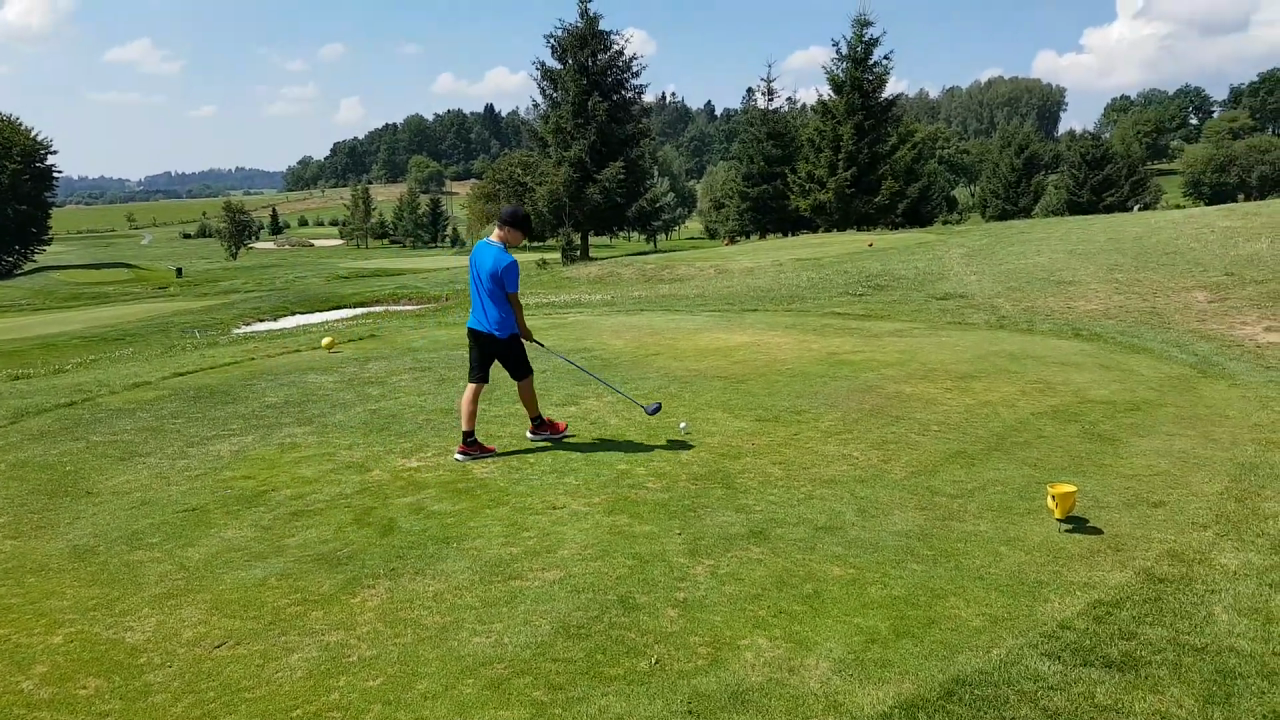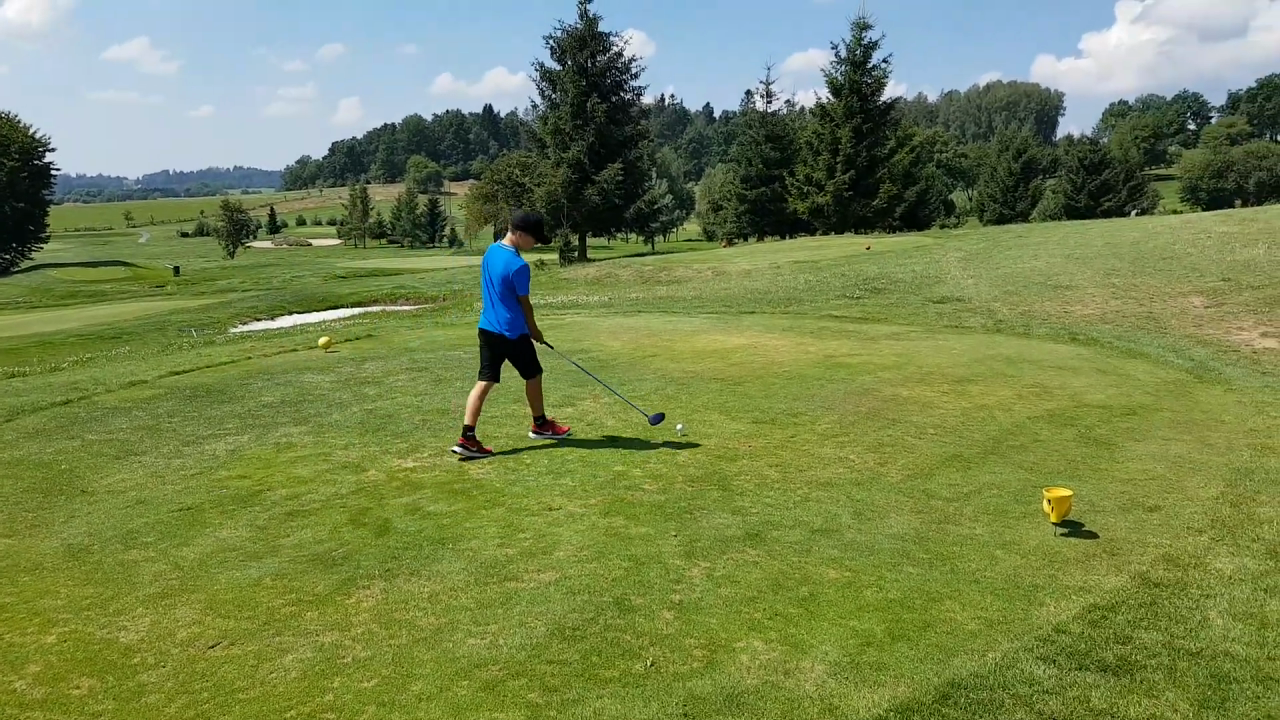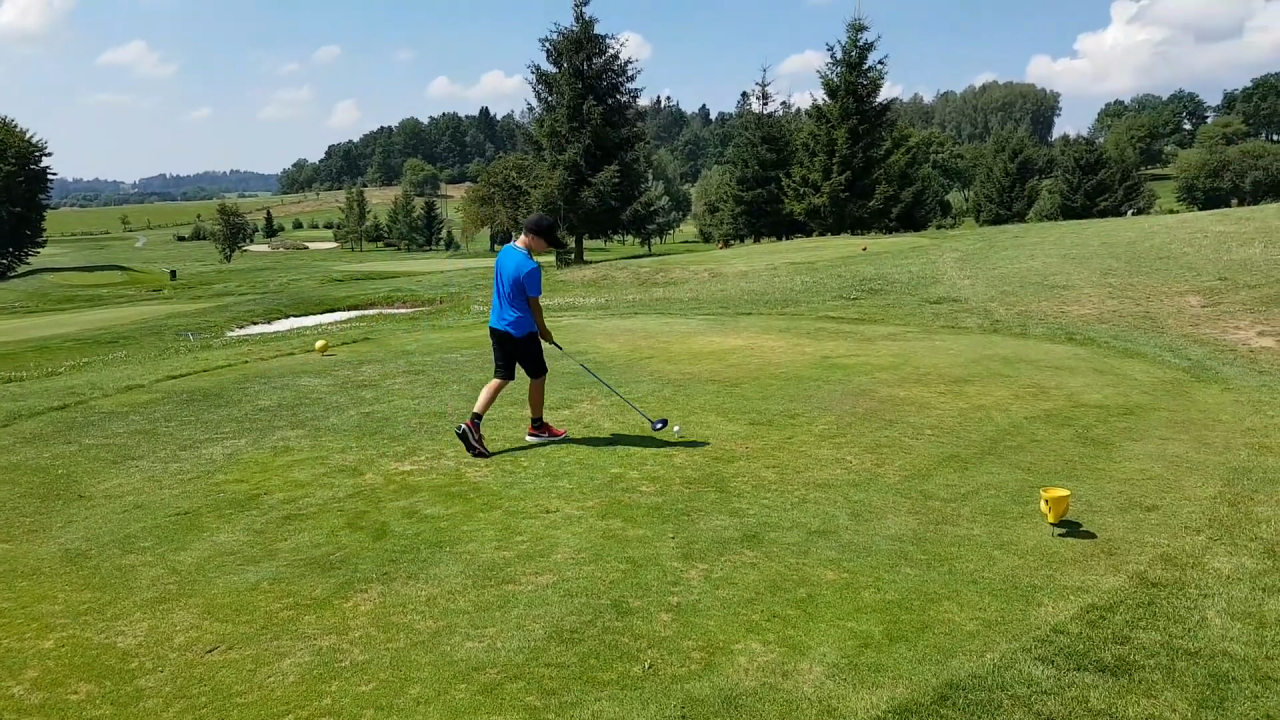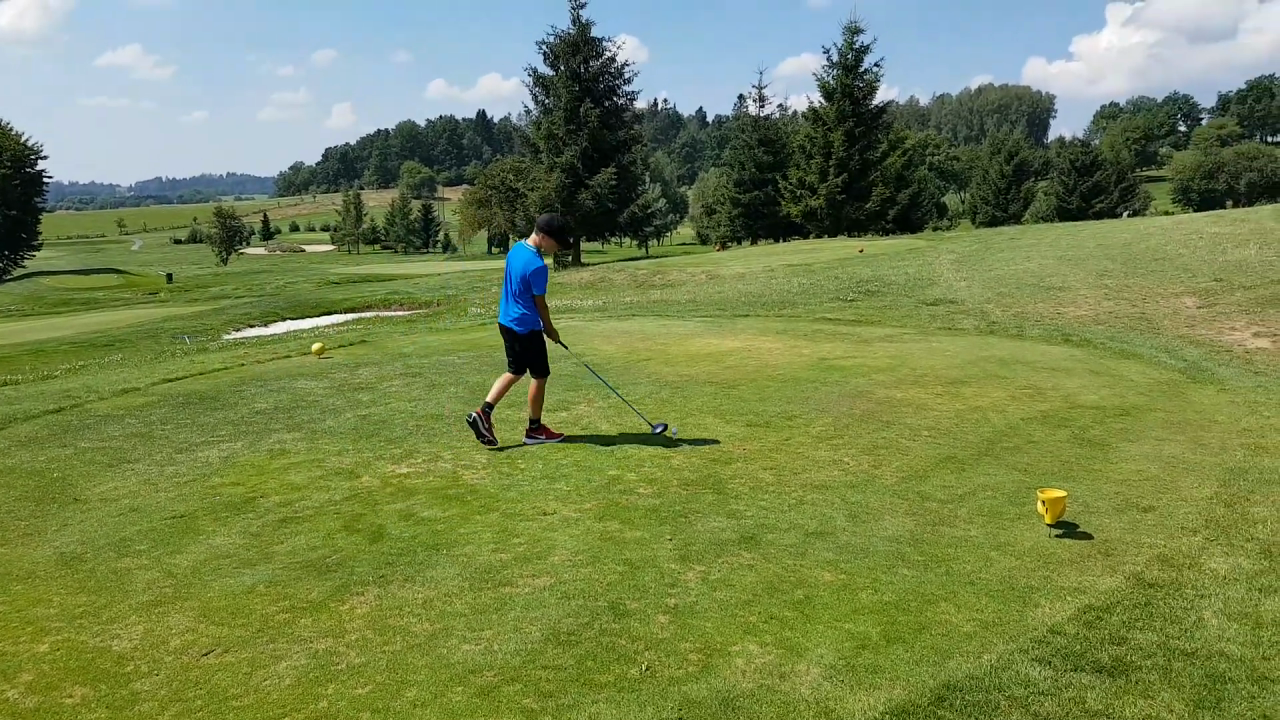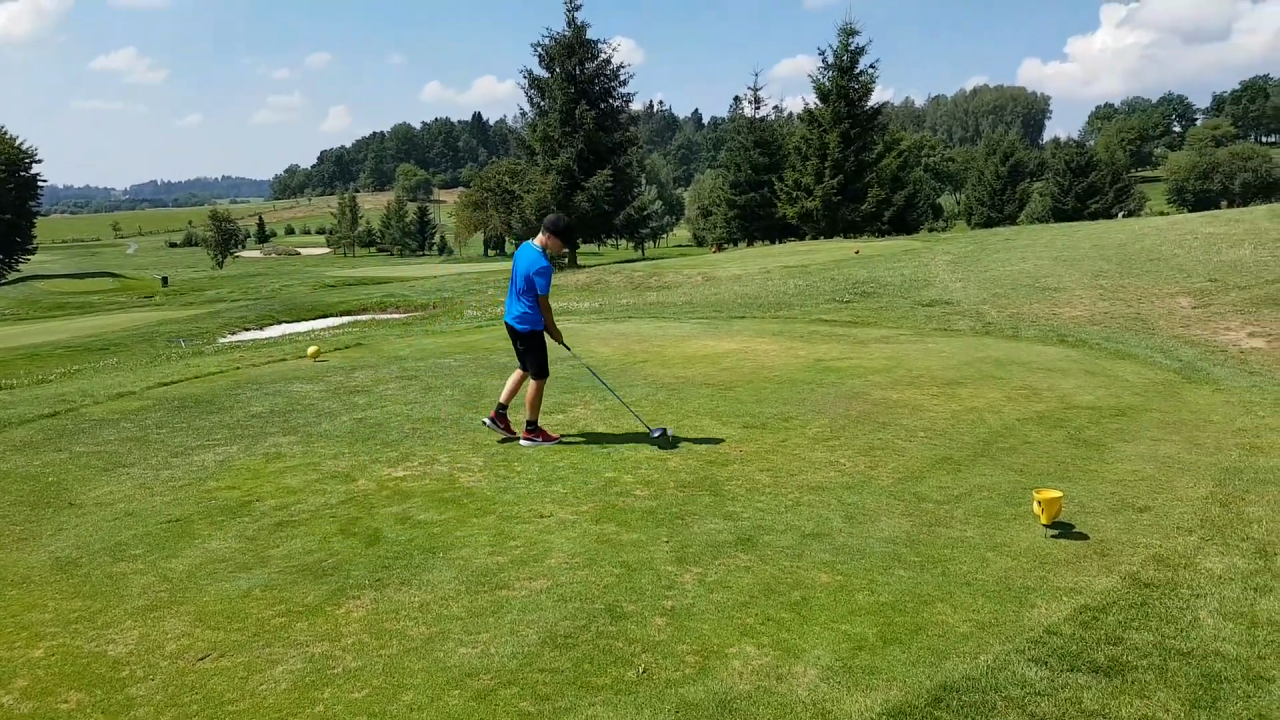
dt=0.1s
person 1, frame 1
left shoulder: (477, 249)
right shoulder: (507, 262)
right elbow: (513, 301)
right wrist: (523, 329)
left hip: (476, 327)
right hip: (501, 331)
left knee: (476, 383)
right knee: (524, 377)
left ankle: (468, 443)
right ankle: (538, 426)
person 1, frame 2
left shoulder: (490, 252)
right shoulder: (518, 266)
right elbow: (525, 304)
right wrist: (535, 331)
left hip: (487, 327)
right hip: (512, 332)
left knee: (486, 381)
right knee: (533, 375)
left ankle: (467, 439)
right ankle: (540, 425)
person 1, frame 3
left shoulder: (504, 253)
right shoulder: (530, 267)
right elbow: (534, 304)
right wrist: (543, 330)
left hip: (498, 326)
right hip: (521, 330)
left knee: (501, 378)
right knee: (538, 375)
left ankle: (472, 424)
right ankle: (537, 427)
person 1, frame 4
left shoulder: (515, 249)
right shoulder: (537, 266)
right elbow: (540, 304)
right wrist: (550, 329)
left hip: (506, 321)
right hip: (526, 327)
left knee: (514, 372)
right knee: (539, 375)
left ankle: (483, 413)
right ankle: (534, 428)
person 1, frame 5
left shoulder: (523, 248)
right shoulder: (541, 265)
right elbow: (543, 303)
right wrist: (553, 330)
left hip: (513, 320)
right hip: (528, 325)
left knee: (525, 370)
right knee: (538, 376)
left ankle: (499, 414)
right ankle: (531, 431)
